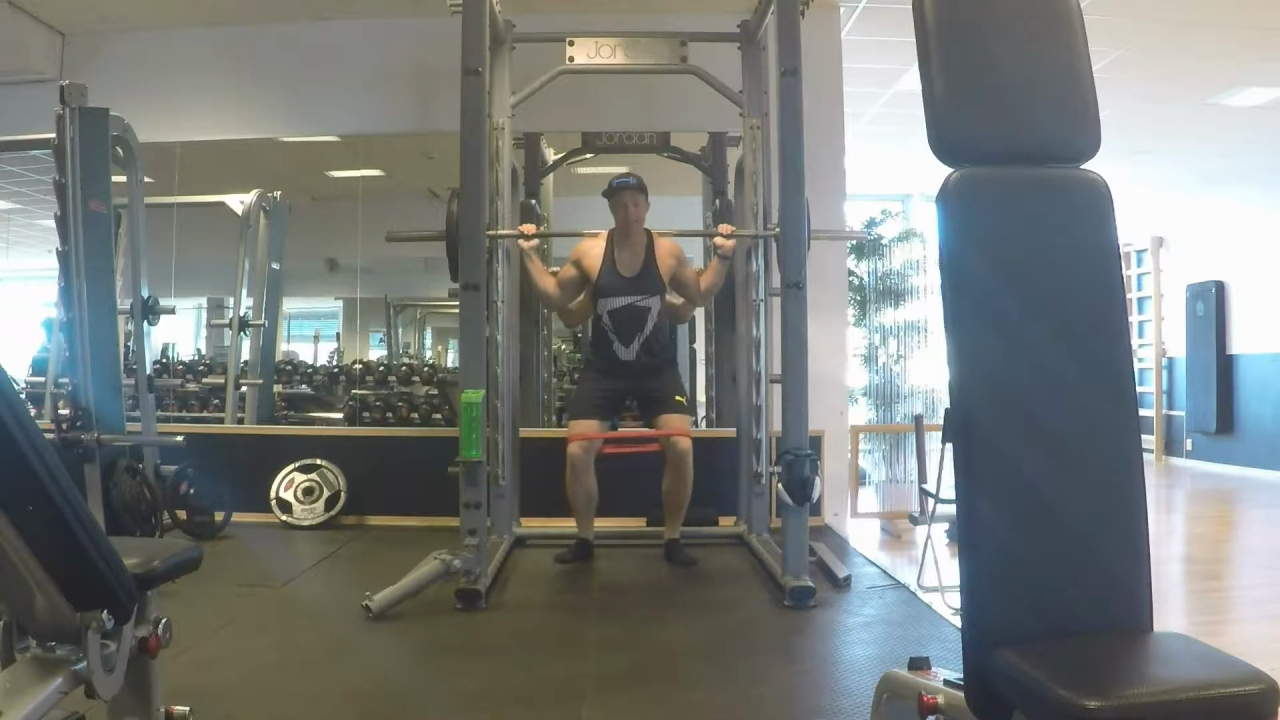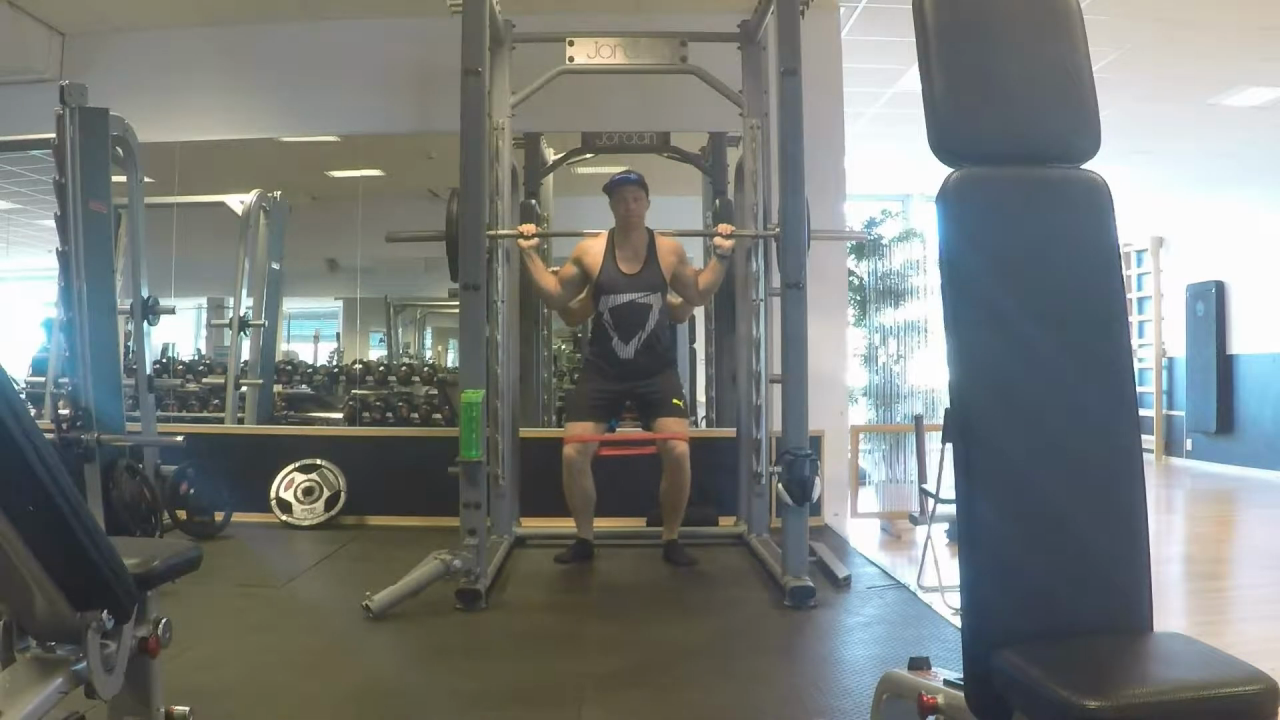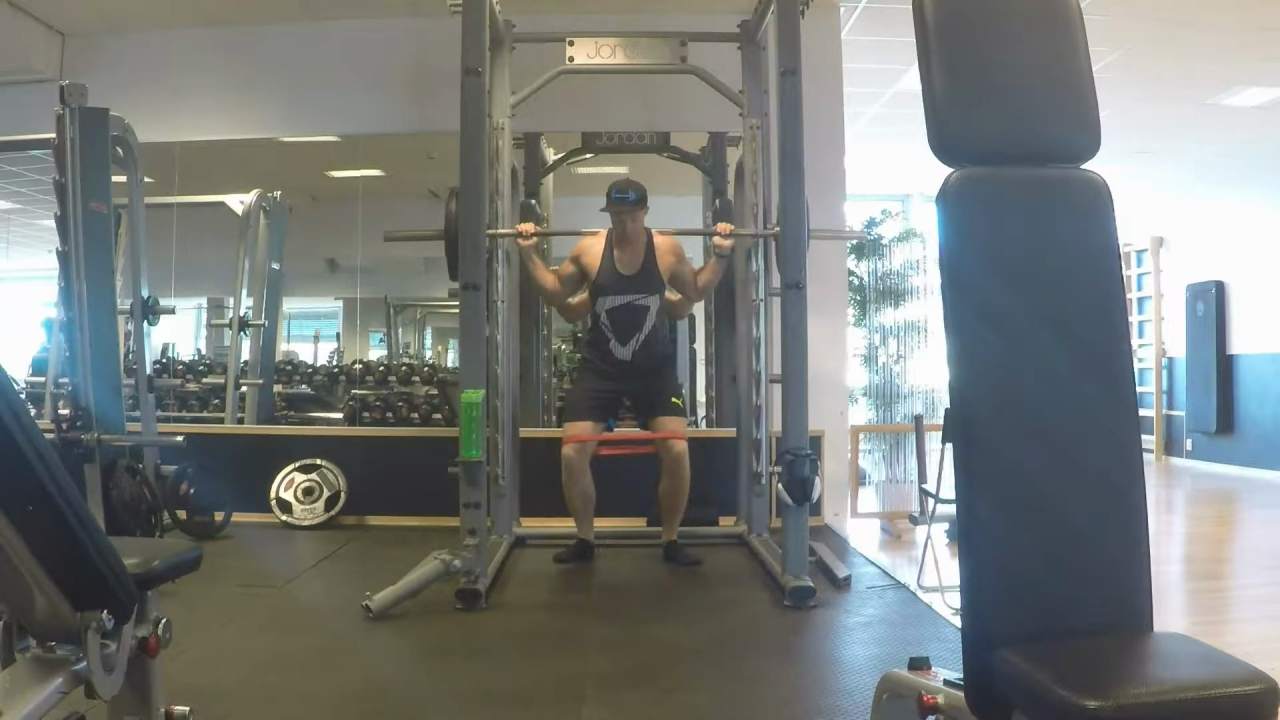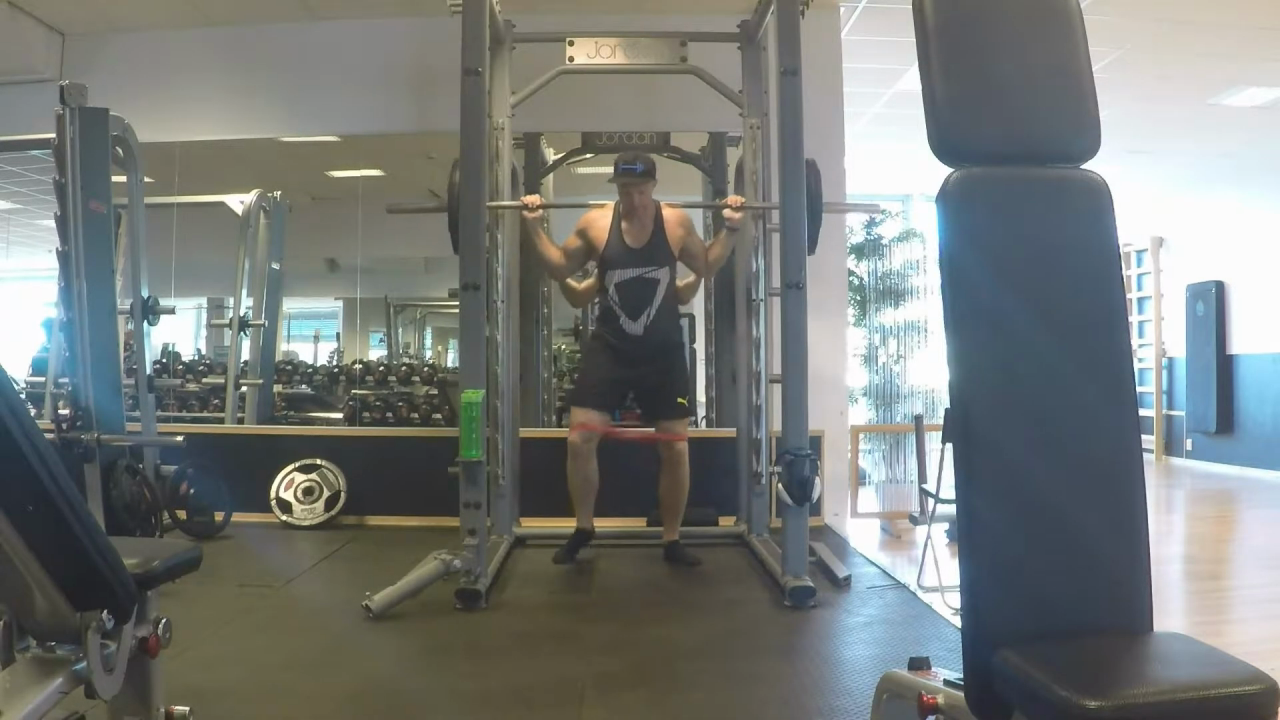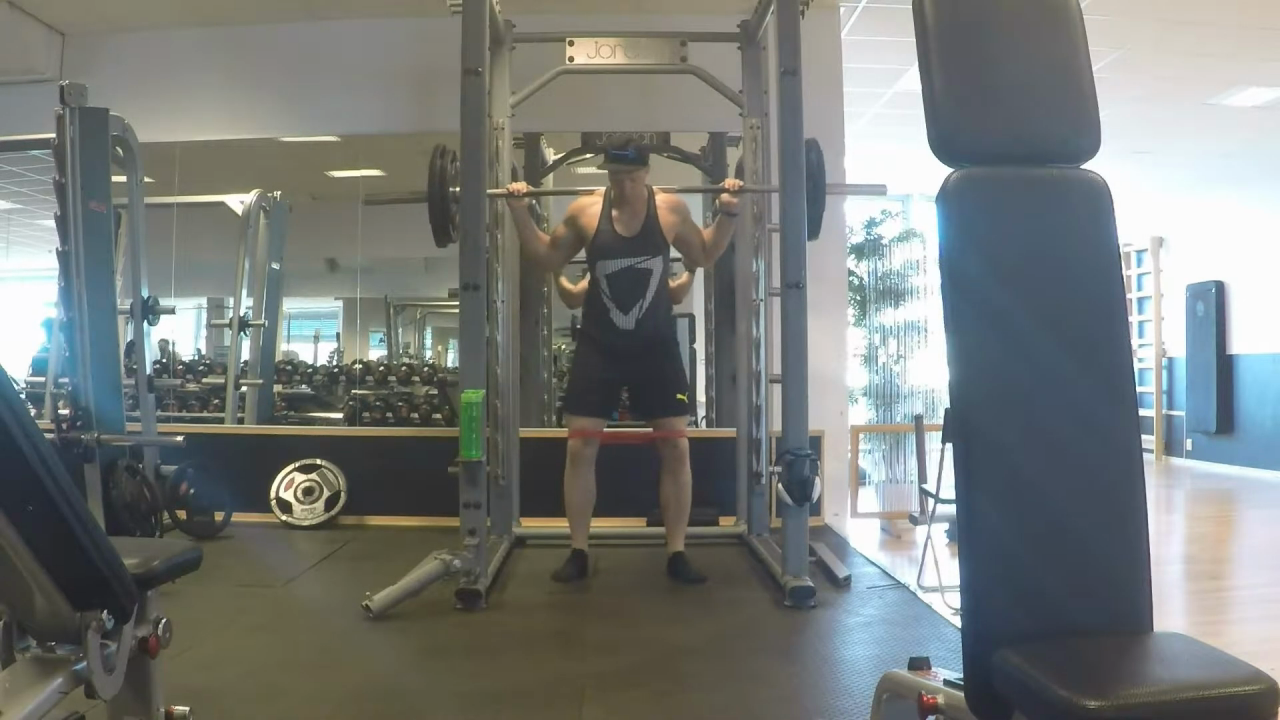
dt=1s
person 1, frame 1
left shoulder: (669, 252)
right shoulder: (587, 252)
left elbow: (699, 296)
right elbow: (556, 299)
left wrist: (723, 255)
right wrist: (530, 254)
left hip: (657, 368)
right hip: (603, 370)
left knee: (681, 448)
right knee: (578, 453)
left ankle: (672, 540)
right ankle: (584, 539)
person 1, frame 2
left shoulder: (669, 250)
right shoulder: (589, 251)
left elbow: (697, 296)
right elbow: (556, 298)
left wrist: (721, 255)
right wrist: (530, 253)
left hip: (656, 370)
right hip: (602, 370)
left knee: (677, 452)
right knee: (573, 455)
left ankle: (671, 540)
right ankle: (584, 539)
person 1, frame 3
left shoulder: (668, 249)
right shoulder: (587, 250)
left elbow: (696, 292)
right elbow: (555, 294)
left wrist: (720, 254)
right wrist: (529, 254)
left hip: (655, 368)
right hip: (599, 368)
left knee: (677, 451)
right knee: (572, 454)
left ankle: (671, 540)
right ankle: (585, 539)
person 1, frame 4
left shoulder: (677, 223)
right shoulder: (595, 223)
left elbow: (706, 267)
right elbow: (559, 268)
left wrist: (731, 228)
right wrist: (534, 226)
left hip: (663, 352)
right hip: (608, 349)
left knee: (675, 449)
right knee: (580, 441)
left ankle: (672, 540)
right ankle: (582, 529)
person 1, frame 5
left shoulder: (672, 210)
right shoulder: (584, 211)
left elbow: (704, 256)
right elbow: (549, 258)
left wrist: (728, 212)
right wrist: (520, 212)
left hip: (656, 345)
right hip: (599, 345)
left knee: (675, 448)
right knee: (580, 448)
left ankle: (676, 553)
right ankle: (578, 551)
